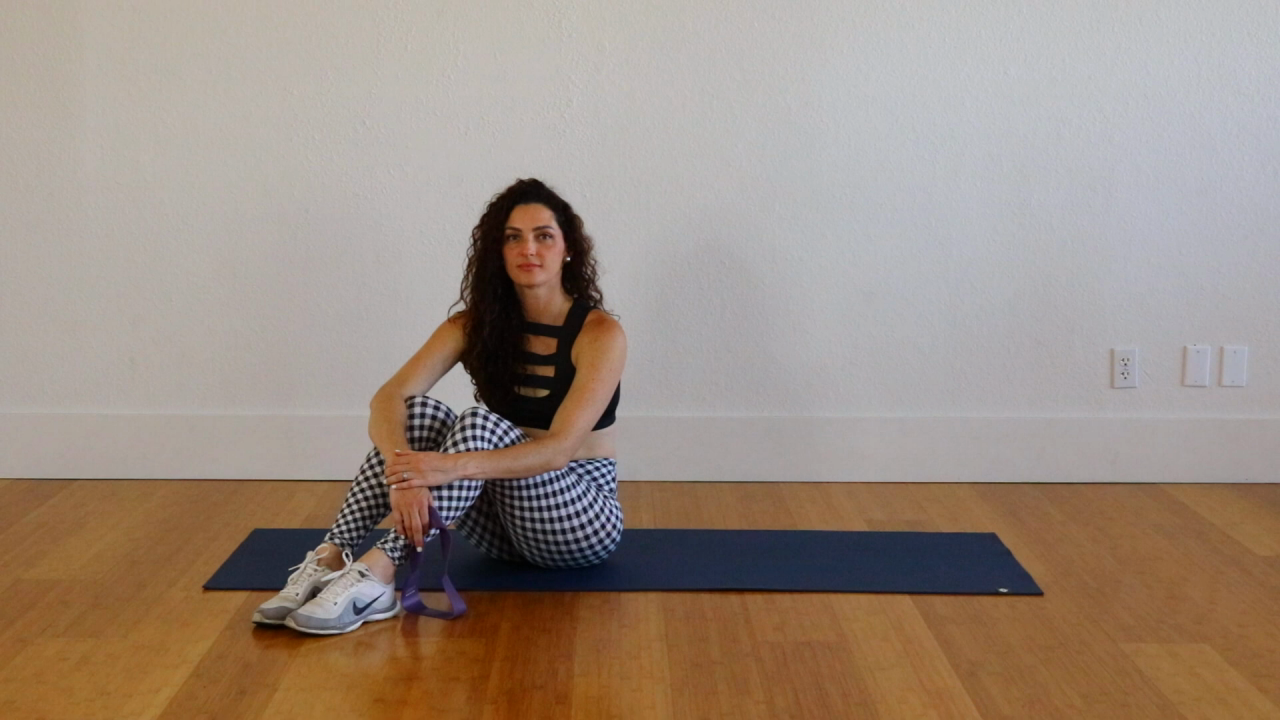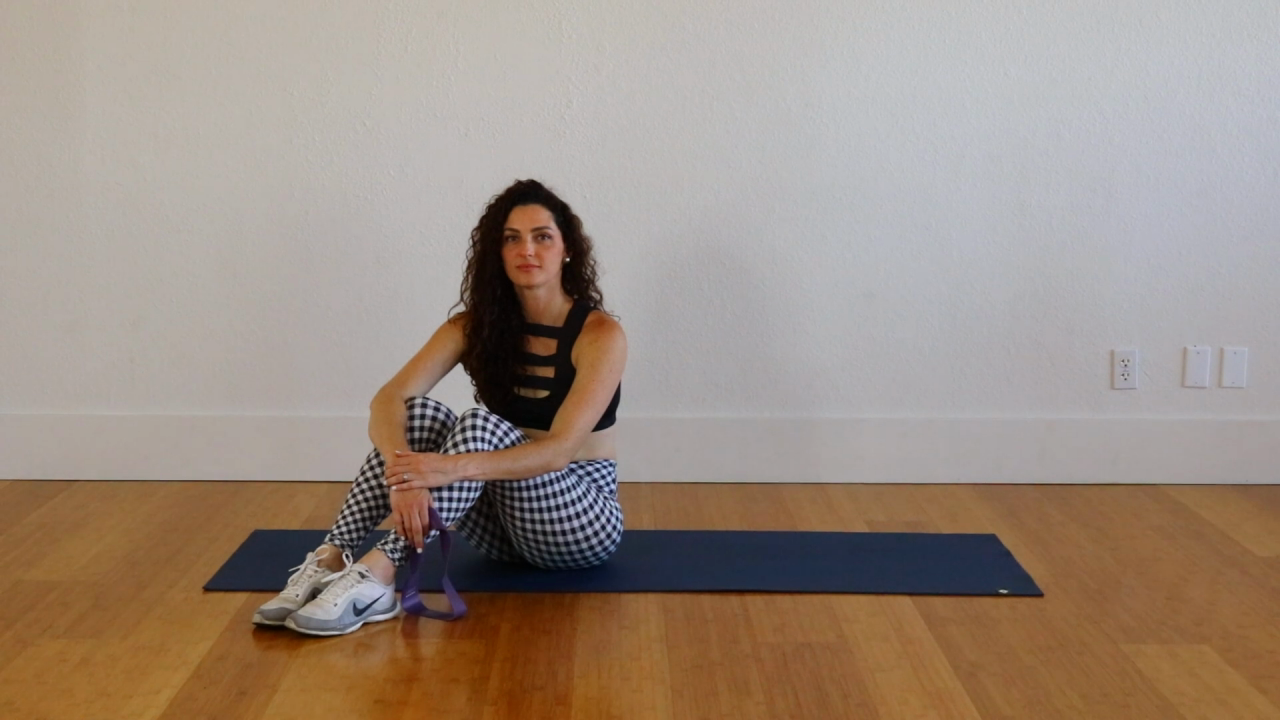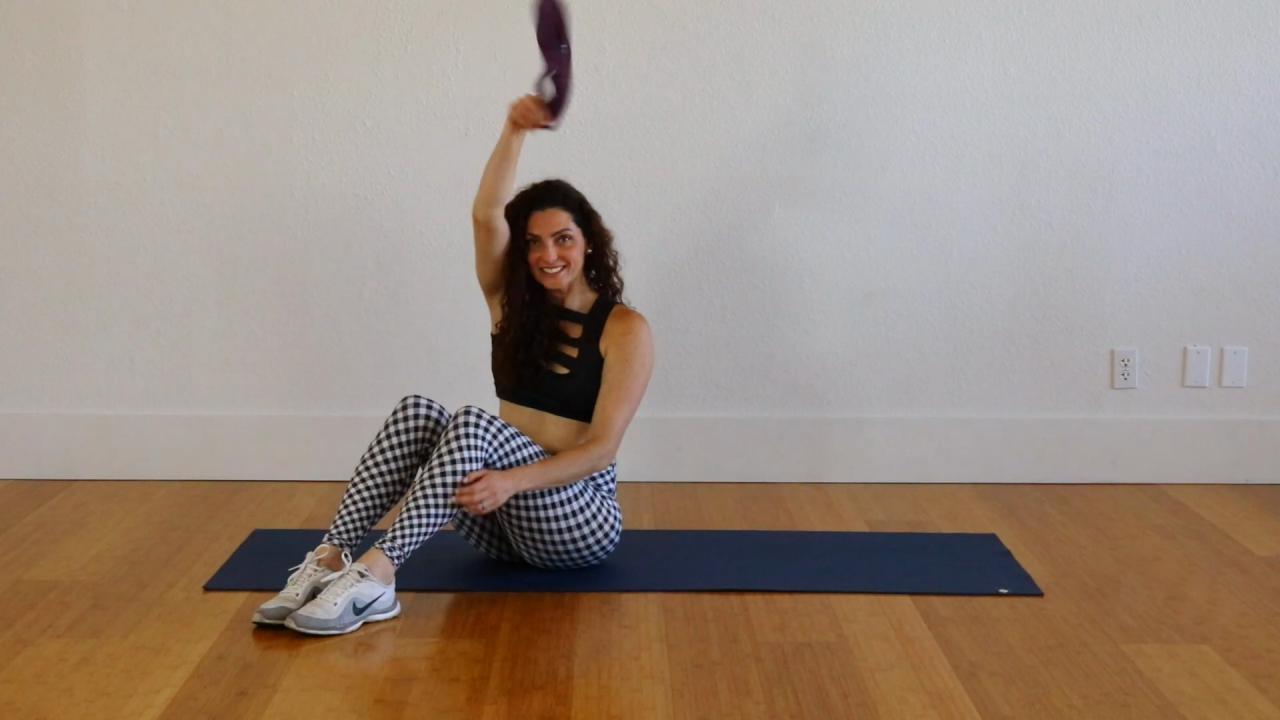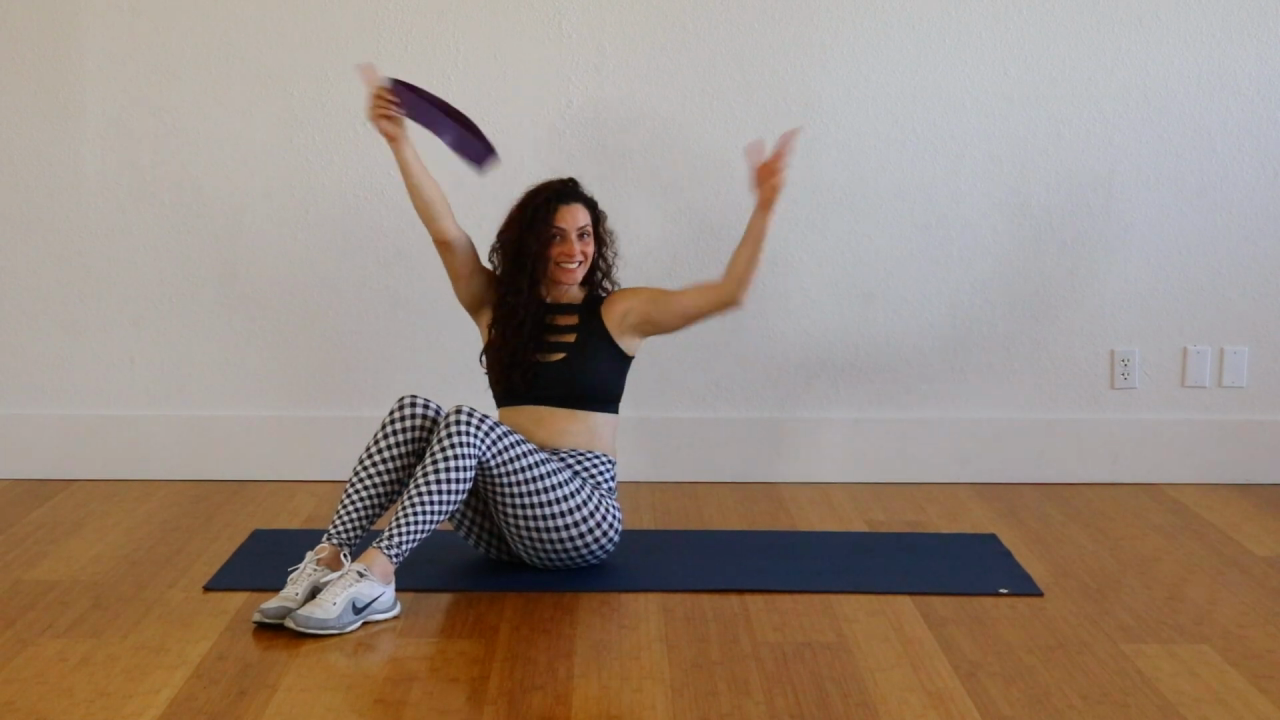
dt=1s
person 1, frame 1
left shoulder: (600, 334)
right shoulder: (475, 323)
left elbow: (558, 449)
right elbow: (389, 397)
left wrist: (453, 467)
right wrist: (403, 473)
left hip: (582, 520)
right hip: (504, 521)
left knee: (481, 424)
right knee: (419, 410)
left ankle: (378, 572)
right ankle: (332, 557)
person 1, frame 2
left shoulder: (600, 335)
right shoulder: (476, 325)
left elbow: (559, 450)
right elbow: (388, 399)
left wrist: (454, 467)
right wrist: (403, 474)
left hip: (582, 521)
right hip: (505, 516)
left knee: (482, 425)
right knee: (420, 412)
left ankle: (378, 574)
right ankle: (331, 559)
person 1, frame 3
left shoulder: (625, 329)
right shoulder: (511, 302)
left elbow: (602, 447)
right elbow: (487, 218)
left wrist: (512, 477)
right wrist: (511, 132)
left hip: (581, 518)
right hip: (507, 514)
left knee: (474, 424)
right knee: (417, 412)
left ankle: (378, 573)
right ankle: (330, 559)
person 1, frame 4
left shoulder: (619, 313)
right shoulder: (497, 304)
left elbow: (728, 294)
right elbow: (448, 234)
left wrist: (764, 204)
right wrist: (401, 142)
left hip: (580, 521)
right hip: (501, 512)
left knee: (460, 426)
right knee: (412, 409)
left ankle: (376, 574)
right ankle: (330, 559)
